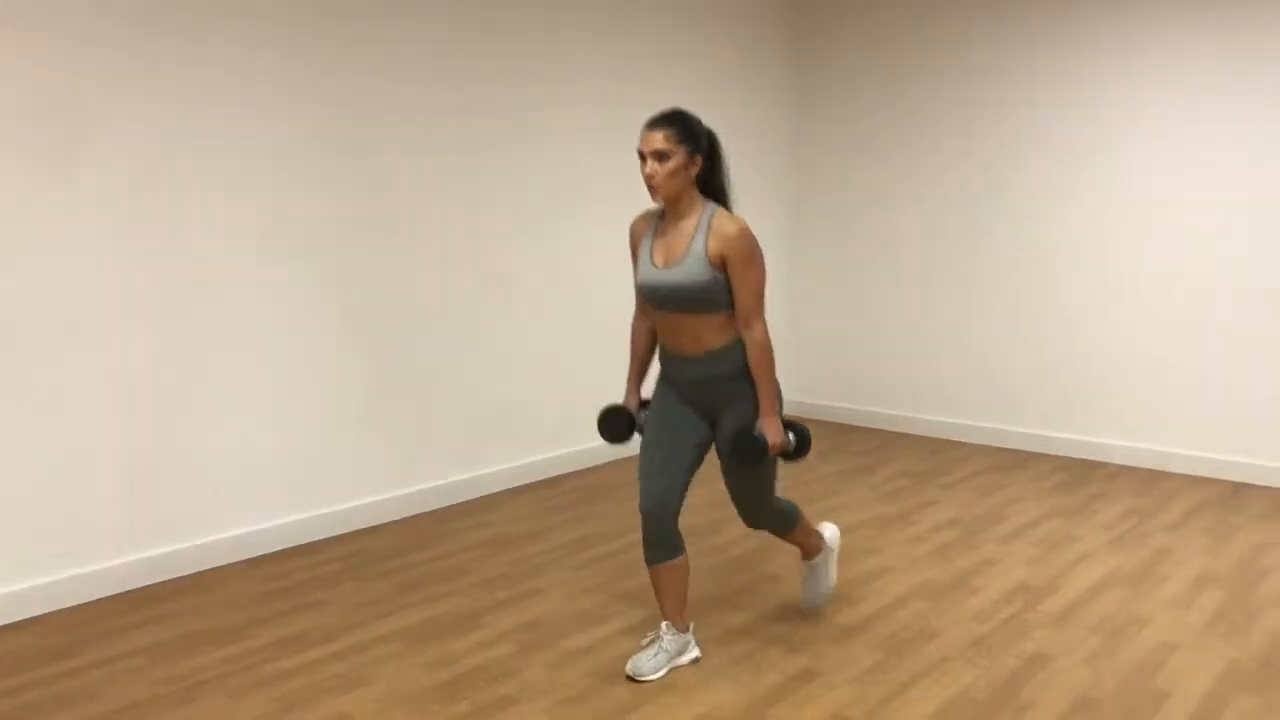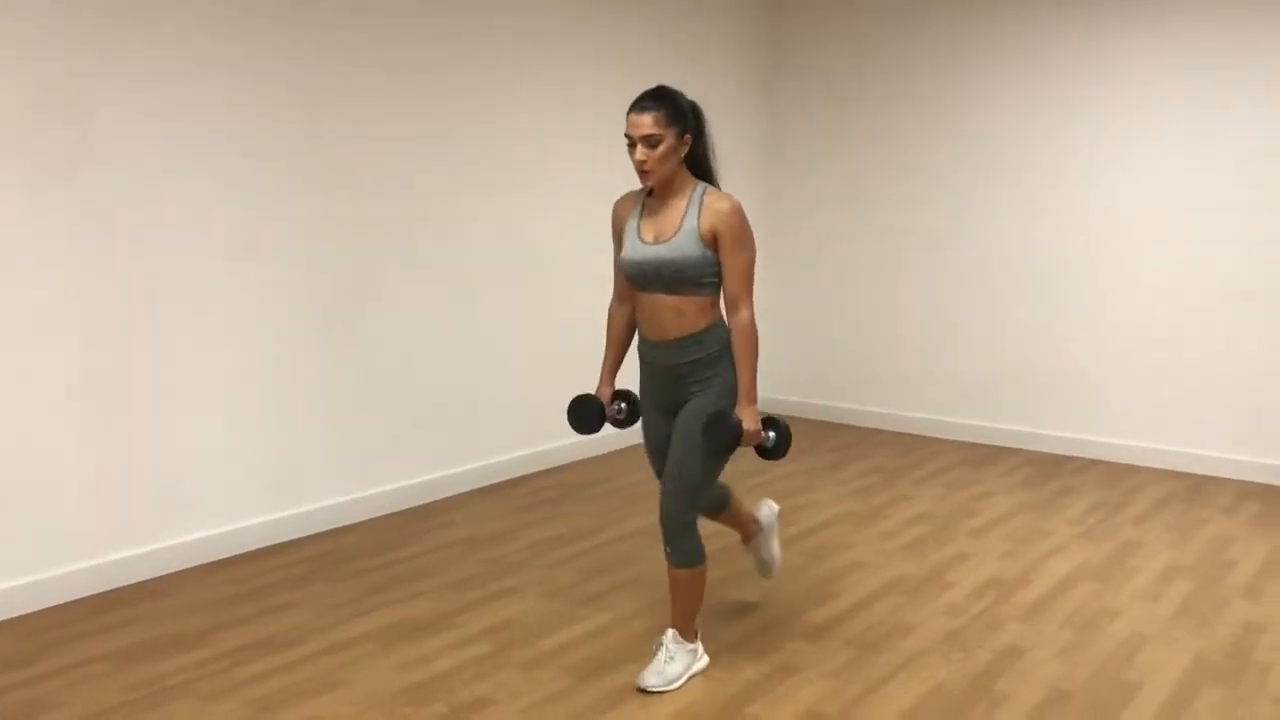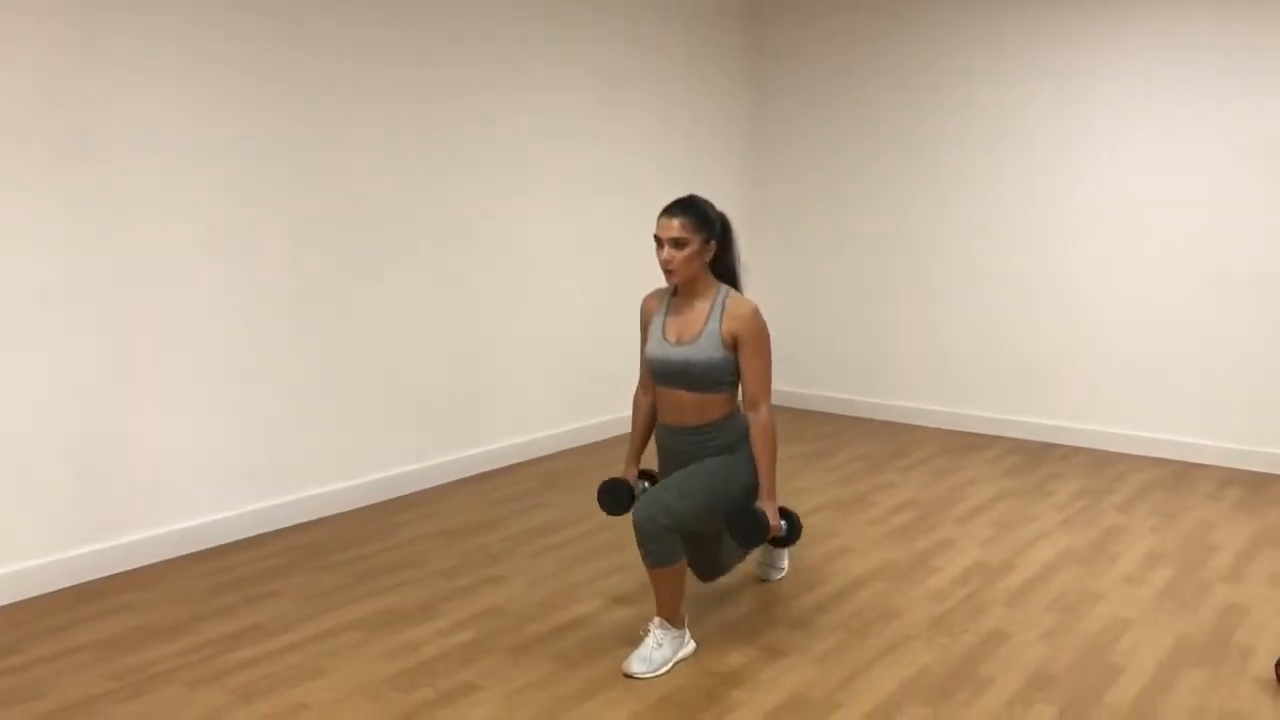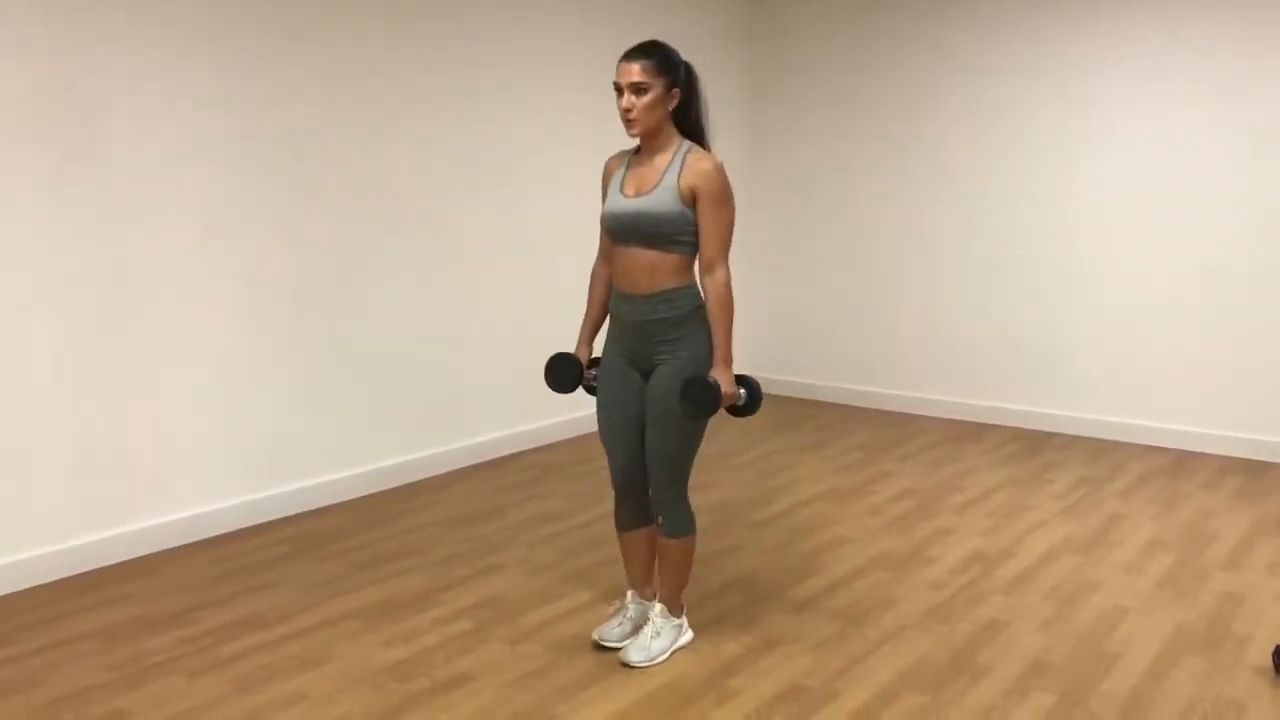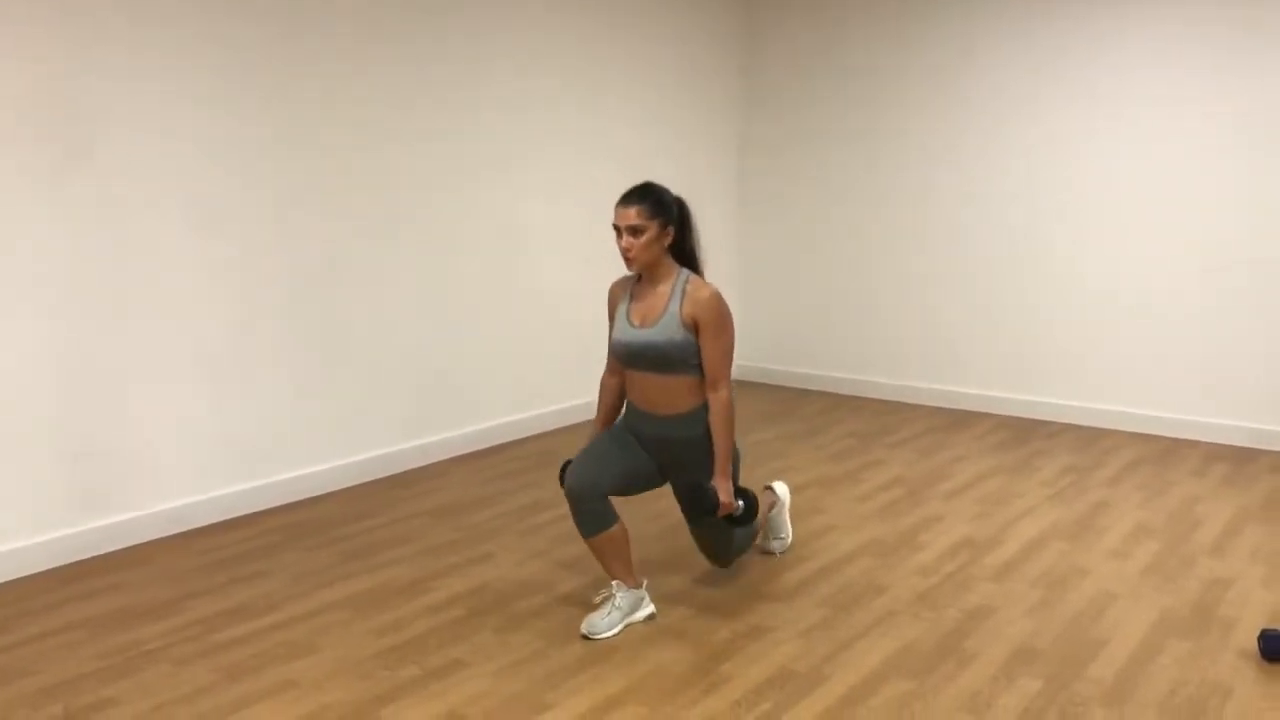
dt=1s
person 1, frame 1
left shoulder: (729, 232)
right shoulder: (641, 230)
left elbow: (754, 328)
left wrist: (769, 415)
right wrist: (632, 389)
left hip: (735, 387)
right hip: (677, 389)
left knee: (755, 507)
right knee: (654, 508)
left ankle: (818, 541)
right ankle: (675, 635)
person 1, frame 2
left shoulder: (720, 212)
right shoulder: (625, 210)
left elbow: (741, 311)
left wrist: (747, 401)
right wrist: (607, 378)
left hip: (710, 375)
right hip: (656, 378)
left knee: (675, 513)
right knee: (691, 490)
left ankle: (684, 644)
right ankle: (757, 523)
person 1, frame 3
left shoulder: (740, 314)
right shoulder: (652, 306)
left elbow: (758, 409)
right elbow: (646, 390)
left wrist: (767, 498)
right wrist: (630, 463)
left hip: (728, 455)
right hip: (674, 453)
left knee: (653, 516)
right knee: (706, 563)
left ankle: (670, 631)
right ankle: (771, 539)
person 1, frame 4
left shoulder: (702, 170)
right shoulder: (615, 168)
left elbow: (715, 272)
left wrist: (723, 362)
right wrist: (585, 338)
left hip: (680, 338)
right hip: (624, 340)
left knee: (665, 486)
right knee: (626, 483)
left ankle: (673, 618)
right ankle: (639, 603)
person 1, frame 5
left shoulder: (702, 299)
right shoulder: (619, 293)
left elbow: (719, 389)
right elbow: (614, 373)
left wrist: (723, 473)
right wrist: (597, 442)
left hip: (693, 436)
right hip: (638, 432)
left knee: (722, 549)
right knee: (580, 483)
left ankle: (769, 502)
right ankle: (629, 594)
